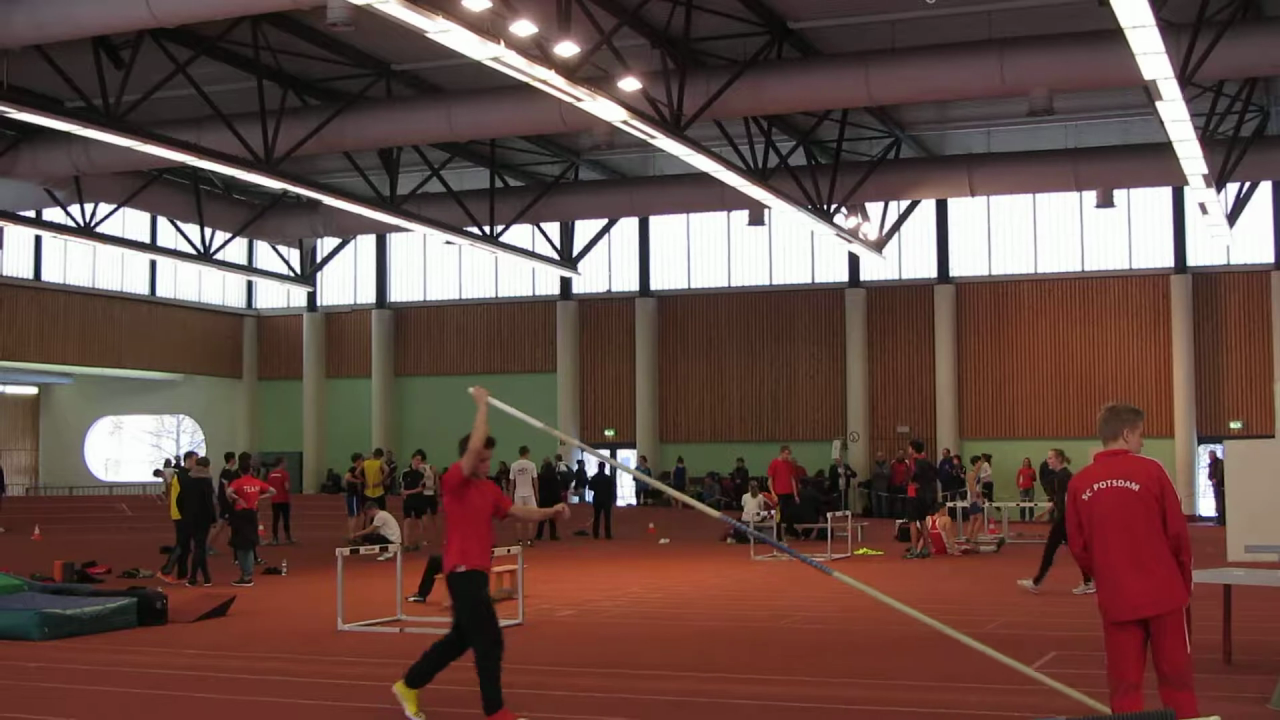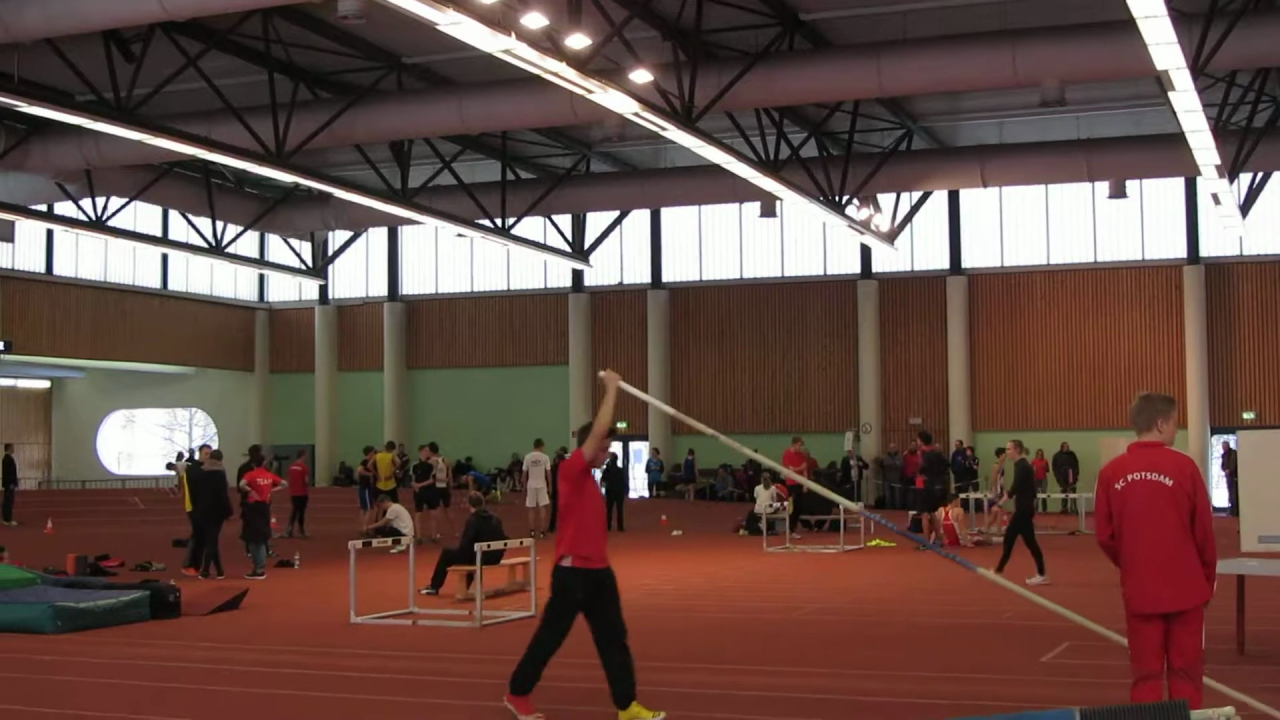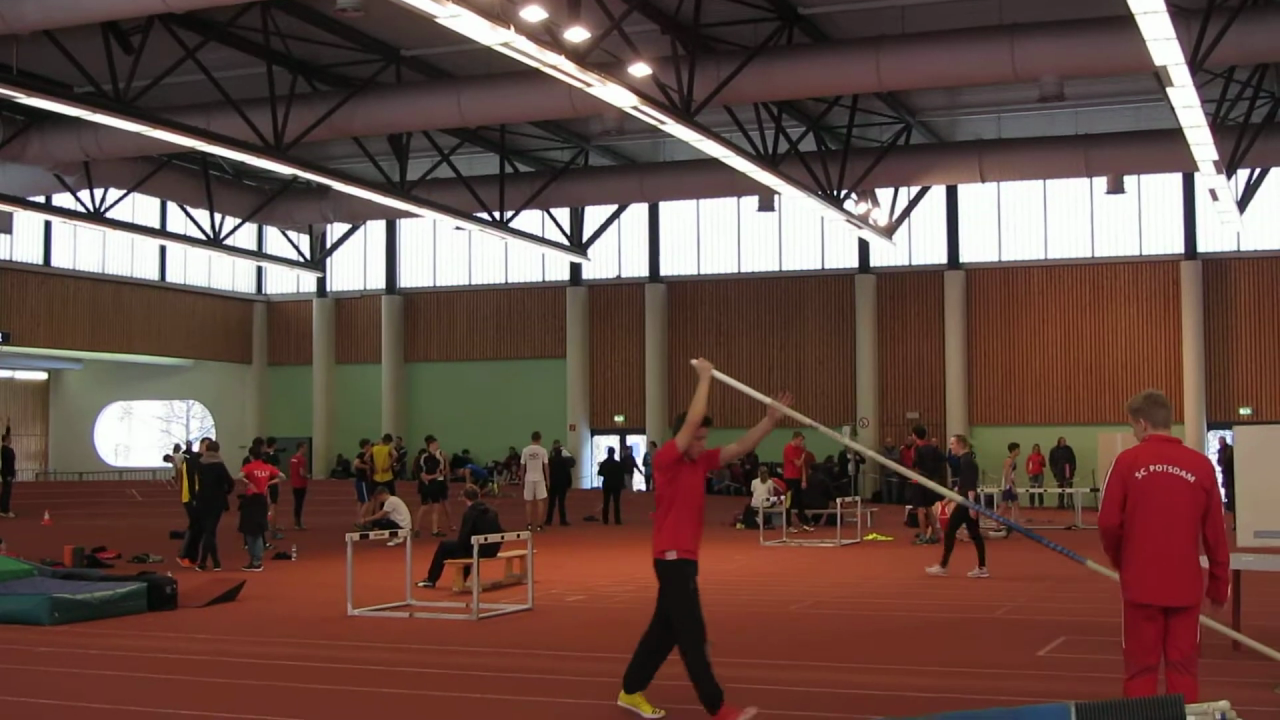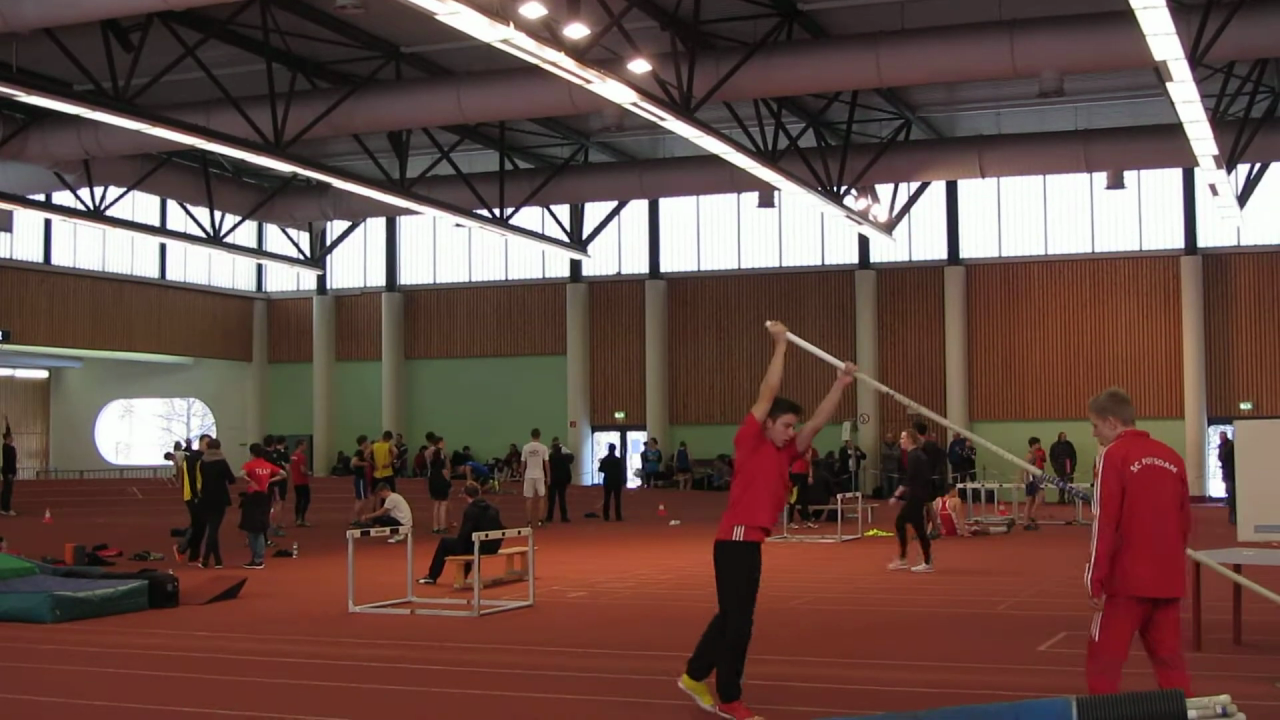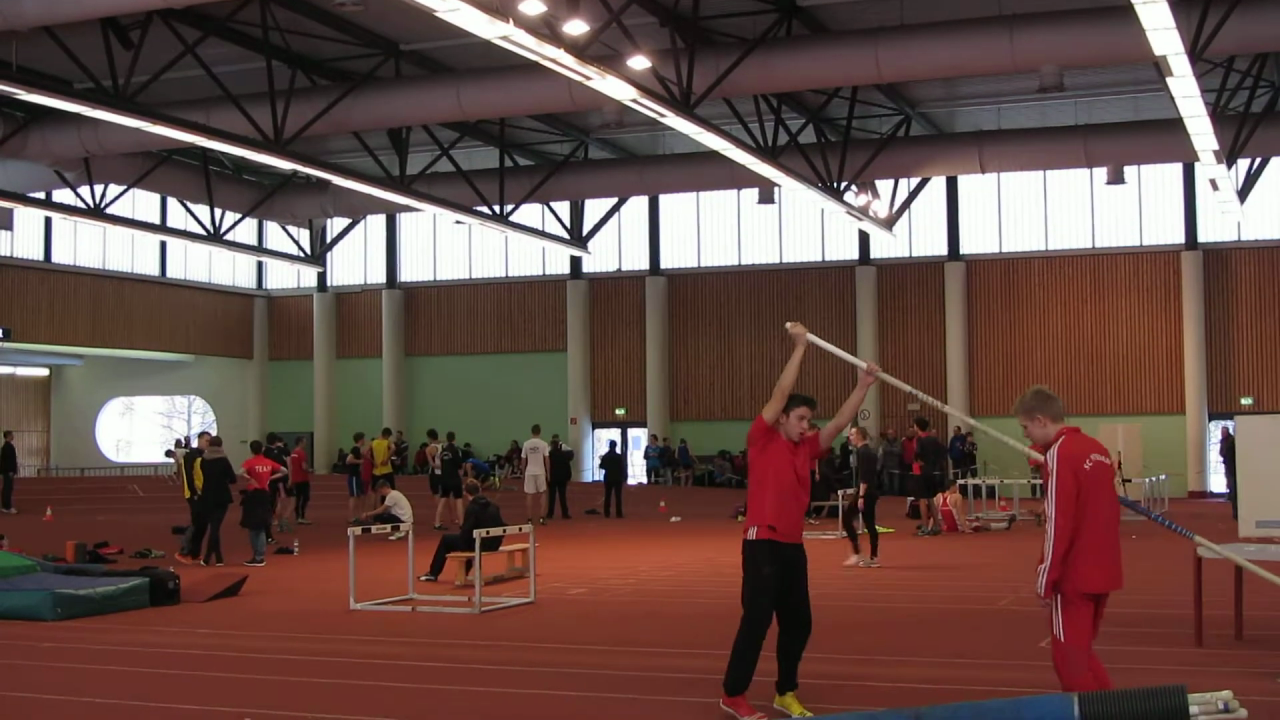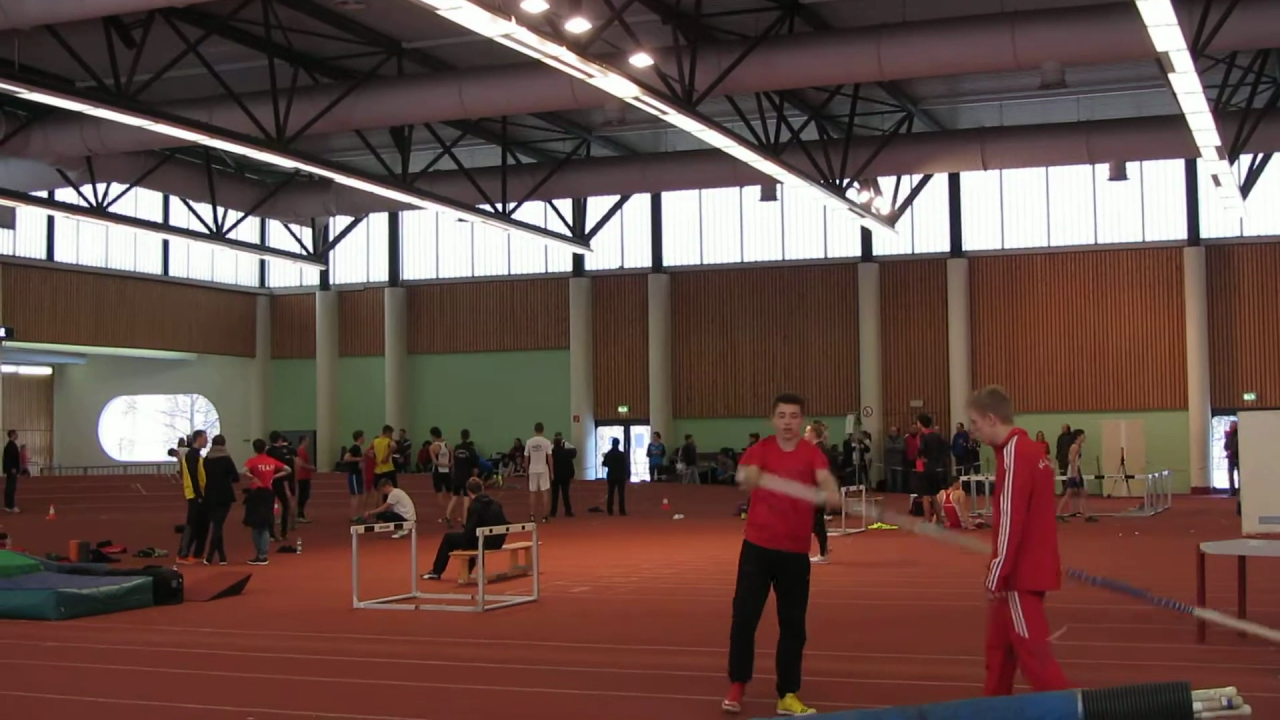
dt=0.5s
person 1, frame 1
left shoulder: (488, 488)
right shoulder: (453, 482)
left elbow: (518, 512)
right elbow: (473, 447)
left wrist: (551, 511)
right wrist: (482, 405)
left hip: (477, 573)
right hip: (463, 573)
left knee: (459, 640)
right knee: (490, 641)
left ankle: (408, 686)
person 1, frame 2
left shoulder: (590, 480)
right shoulder: (571, 471)
right elbow: (598, 431)
right wrist: (610, 390)
left hip: (599, 570)
right hip: (571, 568)
left knee: (615, 636)
right knee: (552, 634)
person 1, frame 3
left shoulder: (700, 461)
right shoulder: (667, 460)
left elbow: (740, 447)
right elbow: (691, 420)
left wrist: (771, 418)
right wrist: (704, 377)
left hip: (685, 558)
right hip: (672, 558)
left knee: (665, 629)
right knee: (692, 631)
left ankle: (632, 691)
person 1, frame 4
left shoulder: (784, 453)
right shoulder: (749, 442)
left elbow: (817, 422)
right elbow: (767, 395)
left wrist: (841, 384)
right wrist: (781, 343)
left hip: (750, 543)
right hip: (736, 541)
left knee: (731, 617)
right knee: (736, 620)
left ankle: (694, 674)
person 1, frame 5
left shoulder: (806, 448)
right shoulder: (761, 440)
left elbow: (840, 422)
right elbow: (780, 394)
left wrist: (863, 385)
right wrist: (800, 346)
left hip: (792, 545)
right hip: (762, 543)
left knee: (798, 623)
right knee: (756, 621)
person 1, frame 6
left shoulder: (812, 454)
right shoulder: (760, 450)
left elbow: (824, 477)
right elbow: (745, 476)
left wrist: (831, 491)
right wrist: (755, 476)
left hip: (795, 551)
right hip: (758, 546)
left knee: (793, 625)
right knee: (744, 618)
left ankle: (788, 694)
right ankle: (737, 683)
person 2, frame 1
left shoulder: (1078, 484)
right shoulder: (1151, 470)
left elbow: (1078, 547)
right elbow: (1177, 532)
right wrist: (1185, 581)
left hip: (1116, 599)
right hip: (1163, 593)
left knee: (1124, 685)
right knee: (1176, 677)
person 2, frame 2
left shoulder: (1111, 473)
right shoulder: (1184, 466)
left elbow: (1105, 536)
right elbow: (1204, 531)
right wrist: (1208, 581)
left hip: (1140, 591)
right hip: (1185, 589)
left knee: (1145, 675)
right knee: (1186, 674)
person 2, frame 3
left shoulder: (1127, 461)
right shoulder: (1201, 464)
left elbow: (1108, 523)
right elbow: (1215, 531)
left wrist: (1123, 562)
right wrist: (1219, 584)
left hip: (1140, 583)
right hip: (1185, 585)
left knee: (1140, 668)
right knee: (1183, 668)
person 2, frame 4
left shoulder: (1112, 455)
right shoulder: (1172, 457)
left elbow: (1105, 523)
right elbow: (1184, 520)
left wrist: (1096, 578)
left hip: (1126, 578)
right hip: (1168, 577)
left knee: (1104, 661)
right knee: (1170, 661)
person 2, frame 5
left shoulder: (1059, 453)
right shoulder: (1098, 449)
left elbow: (1058, 522)
left wrist: (1046, 579)
left hip: (1074, 575)
right hip: (1102, 570)
left knee: (1070, 657)
right knee: (1080, 651)
person 2, frame 6
left shoulder: (1013, 453)
right shoulder: (1030, 450)
left elbow: (1011, 520)
left wrist: (995, 574)
left hip: (1021, 572)
right hip: (1032, 567)
left knee: (1032, 653)
right knee: (999, 646)
